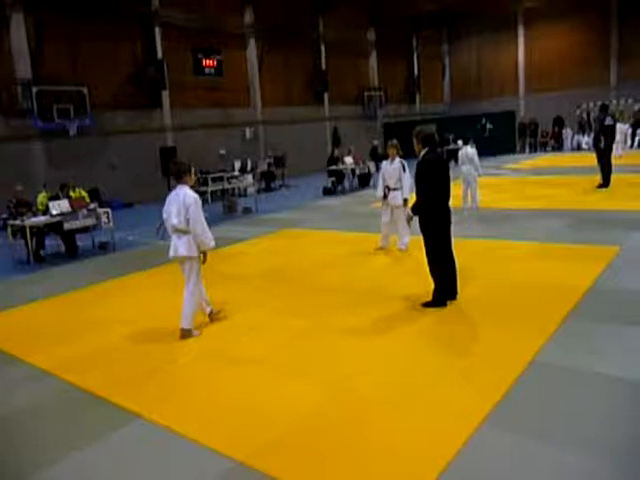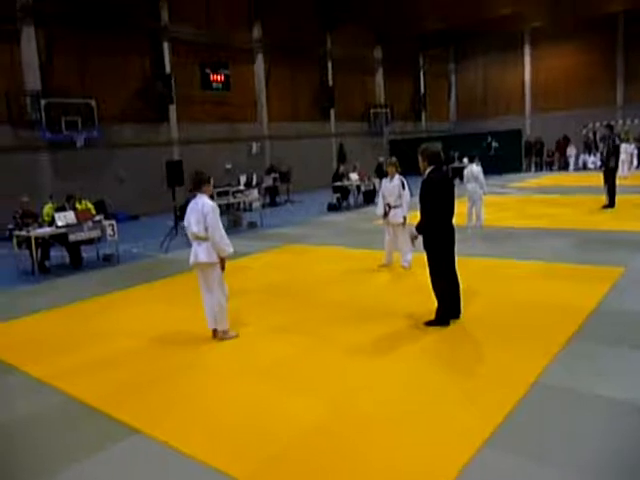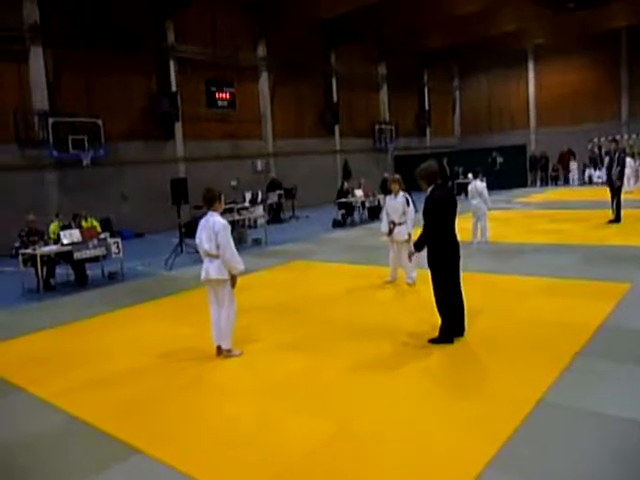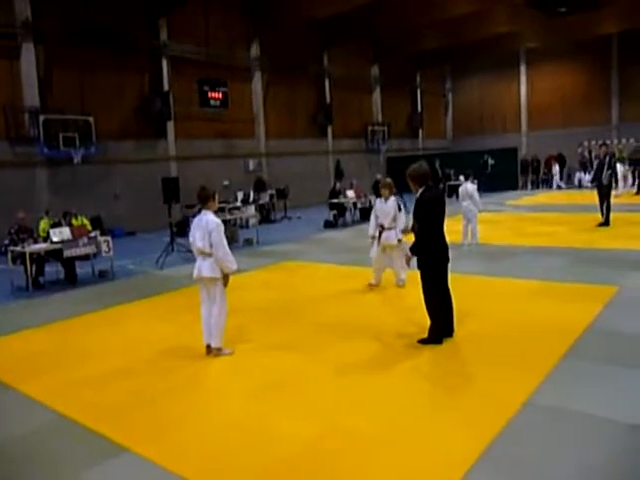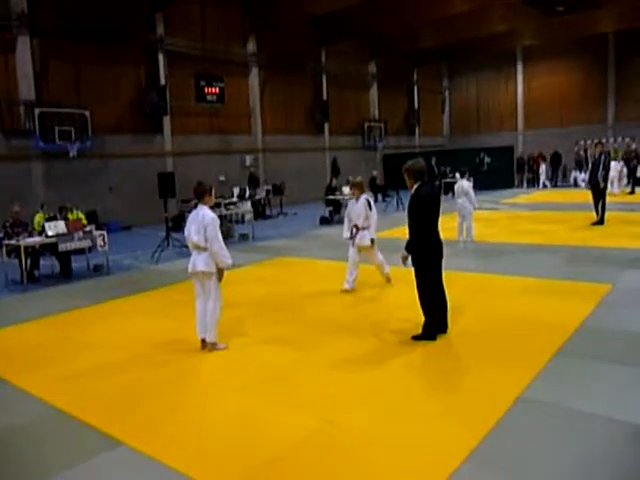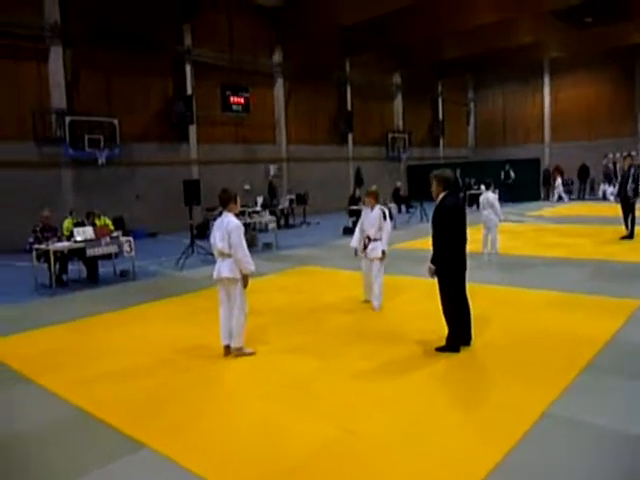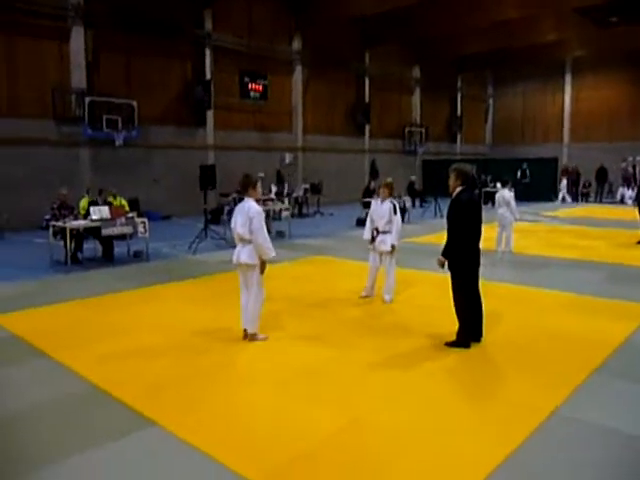
dt=0.4s
person 1, frame 1
left shoulder: (426, 162)
right shoulder: (439, 158)
left elbow: (425, 193)
left wrist: (413, 211)
left hip: (431, 216)
right hip: (442, 212)
left knee: (435, 257)
right knee: (445, 253)
left ankle: (440, 297)
right ankle: (450, 292)
person 1, frame 2
left shoulder: (430, 180)
right shoulder: (444, 176)
left elbow: (429, 211)
left wrist: (418, 230)
left hip: (435, 234)
right hip: (446, 230)
left knee: (439, 275)
right knee: (449, 272)
left ankle: (443, 316)
right ankle: (453, 310)
person 1, frame 3
left shoulder: (433, 198)
right shoulder: (447, 192)
left elbow: (430, 229)
left wrist: (416, 247)
left hip: (440, 251)
right hip: (451, 247)
left knee: (443, 293)
right knee: (454, 289)
left ankle: (447, 333)
right ankle: (458, 328)
person 1, frame 4
left shoulder: (424, 199)
right shoulder: (436, 192)
left elbow: (424, 232)
left wrist: (412, 251)
right wrist: (414, 227)
left hip: (430, 252)
right hip: (440, 249)
left knee: (432, 294)
right knee: (442, 290)
left ankle: (436, 334)
right ankle: (447, 329)
person 1, frame 5
left shoulder: (419, 196)
right shoulder: (432, 189)
left elbow: (418, 227)
left wrist: (408, 250)
right wrist: (412, 239)
left hip: (424, 250)
right hip: (434, 245)
left knee: (426, 290)
right knee: (436, 286)
left ankle: (430, 330)
right ankle: (441, 325)
person 1, frame 6
left shoulder: (444, 206)
right shoulder: (456, 201)
left elbow: (442, 238)
left wrist: (434, 262)
left hip: (447, 261)
right hip: (458, 257)
left knee: (450, 302)
right knee: (460, 298)
left ankle: (454, 342)
right ankle: (465, 337)
person 1, frame 7
left shoulder: (460, 200)
right shoulder: (473, 197)
left elbow: (455, 232)
left wrist: (445, 255)
left hip: (461, 256)
right hip: (472, 253)
left knee: (462, 297)
right knee: (472, 294)
left ankle: (464, 338)
right ankle: (476, 333)
person 2, frame 1
left shoulder: (171, 197)
right shoulder: (191, 197)
left elbow: (167, 221)
right elbow: (198, 226)
right wrist: (205, 247)
left hip: (177, 243)
right hip: (189, 244)
left knee: (195, 280)
right knee: (192, 286)
left ankle: (208, 310)
right ankle: (186, 328)
person 2, frame 2
left shoulder: (191, 206)
right shoulder: (209, 206)
left elbow: (189, 229)
right elbow: (216, 233)
right wrist: (223, 254)
left hip: (197, 251)
right hip: (210, 252)
left knee: (207, 291)
right knee: (219, 291)
left ankle: (215, 328)
right ankle: (223, 330)
person 2, frame 3
left shoulder: (203, 223)
right shoulder: (221, 223)
right elbow: (227, 251)
right wrist: (234, 271)
left hip: (208, 268)
right hip: (221, 269)
left knee: (215, 308)
right knee: (227, 309)
left ankle: (219, 346)
right ankle: (226, 348)
person 2, frame 4
left shoulder: (196, 221)
right shoulder: (214, 222)
left elbow: (194, 245)
right elbow: (220, 249)
right wrist: (227, 270)
left hip: (201, 267)
right hip: (214, 267)
left knee: (206, 306)
right knee: (218, 307)
left ankle: (209, 344)
right ankle: (216, 347)
person 2, frame 5
left shoulder: (192, 216)
right shoulder: (210, 217)
left elbow: (189, 239)
right elbow: (215, 244)
right wrist: (222, 265)
left hip: (196, 261)
right hip: (208, 262)
left knee: (201, 300)
right knee: (213, 302)
left ankle: (203, 339)
right ankle: (211, 341)
person 2, frame 6
left shoulder: (218, 223)
right shoulder: (235, 224)
right elbow: (239, 251)
right wrist: (246, 271)
left hip: (221, 267)
right hip: (233, 268)
left knee: (225, 307)
right knee: (239, 308)
left ankle: (227, 346)
right ankle: (238, 347)
person 2, frame 7
left shoulder: (239, 208)
right shoulder: (256, 210)
right elbow: (260, 237)
right wrist: (265, 257)
left hip: (240, 253)
right hip: (252, 254)
left knee: (246, 292)
right knee: (255, 294)
left ankle: (247, 329)
right ankle: (252, 332)
person 3, frame 1
left shoulder: (401, 163)
right shoulder: (384, 164)
left elbow: (406, 180)
right elbow: (381, 180)
left wrist: (405, 197)
right wrist: (381, 195)
left hip: (397, 195)
right hip: (387, 195)
left knee: (401, 220)
right knee: (385, 220)
left ankle: (403, 244)
right ankle: (384, 243)
person 3, frame 2
left shoulder: (401, 181)
right shoulder: (384, 181)
left elbow: (406, 198)
right elbow: (381, 197)
left wrist: (404, 214)
right wrist: (382, 213)
left hip: (398, 212)
right hip: (388, 212)
left knee: (402, 237)
right knee: (388, 237)
left ankle: (406, 261)
right ankle: (388, 260)
person 3, frame 3
left shoulder: (405, 197)
right shoulder: (388, 198)
left elbow: (410, 215)
right elbow: (385, 215)
left wrist: (409, 231)
right wrist: (386, 230)
left hip: (402, 229)
right hip: (392, 230)
left knee: (406, 255)
right knee: (393, 255)
left ankle: (410, 278)
right ankle: (392, 276)
person 3, frame 4
left shoulder: (396, 203)
right shoulder: (378, 202)
left elbow: (401, 220)
right elbow: (374, 217)
left wrist: (399, 236)
right wrist: (372, 233)
left hip: (391, 234)
right hip: (380, 234)
left knee: (397, 259)
right knee: (375, 257)
left ankle: (401, 280)
right ankle: (376, 280)
person 3, frame 5
left shoulder: (367, 201)
right shoulder: (351, 202)
left elbow: (373, 219)
right elbow: (347, 218)
left wrist: (372, 236)
right wrist: (348, 234)
left hip: (366, 234)
right hip: (355, 235)
left knee: (375, 257)
right knee: (352, 259)
left ankle: (386, 273)
right ankle: (349, 284)
person 3, frame 6
left shoulder: (382, 211)
right shoulder: (365, 211)
left elbow: (386, 230)
right elbow: (360, 228)
left wrist: (384, 248)
right wrist: (356, 244)
left hip: (377, 246)
right hip: (367, 245)
left knee: (376, 274)
right knee: (366, 273)
left ankle: (376, 303)
right ankle: (369, 296)
person 3, frame 7
left shoulder: (393, 205)
right shoulder: (375, 202)
left elbow: (397, 224)
right elbow: (370, 220)
left wrist: (393, 242)
right wrist: (369, 237)
left hip: (387, 239)
right hip: (376, 238)
left knee: (389, 268)
right knee: (373, 266)
left ankle: (388, 295)
right ankle: (368, 291)
